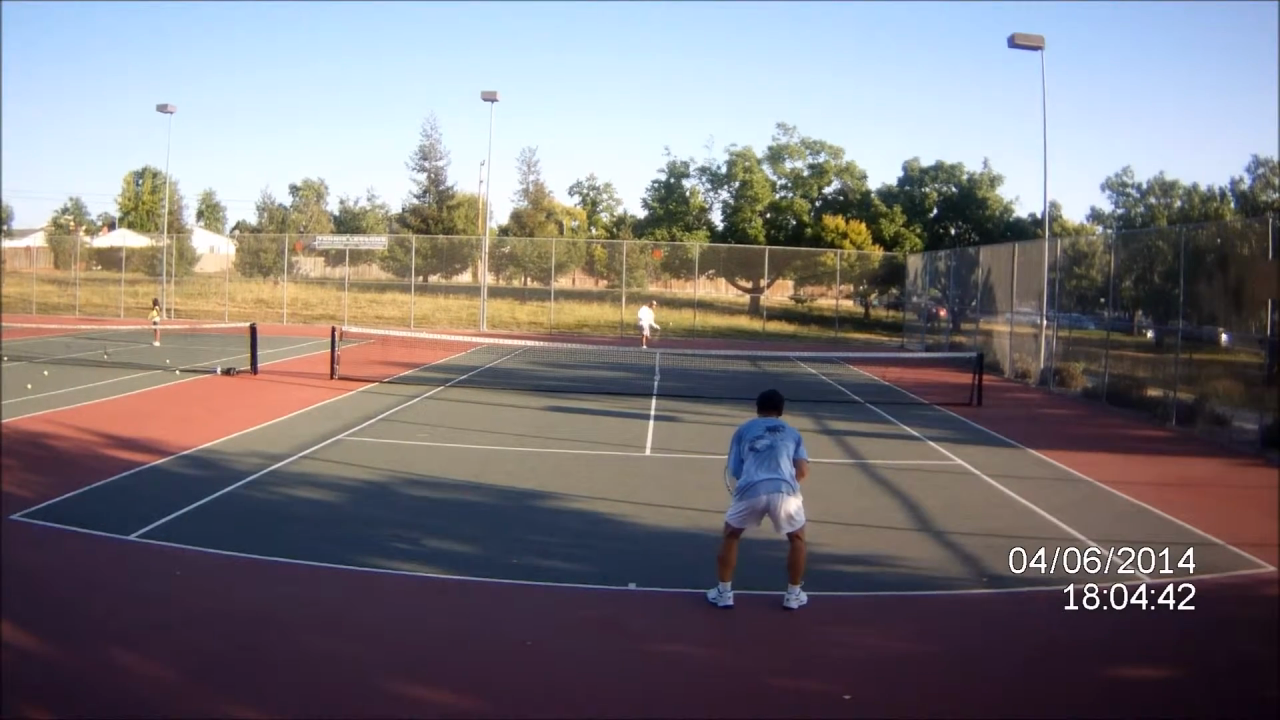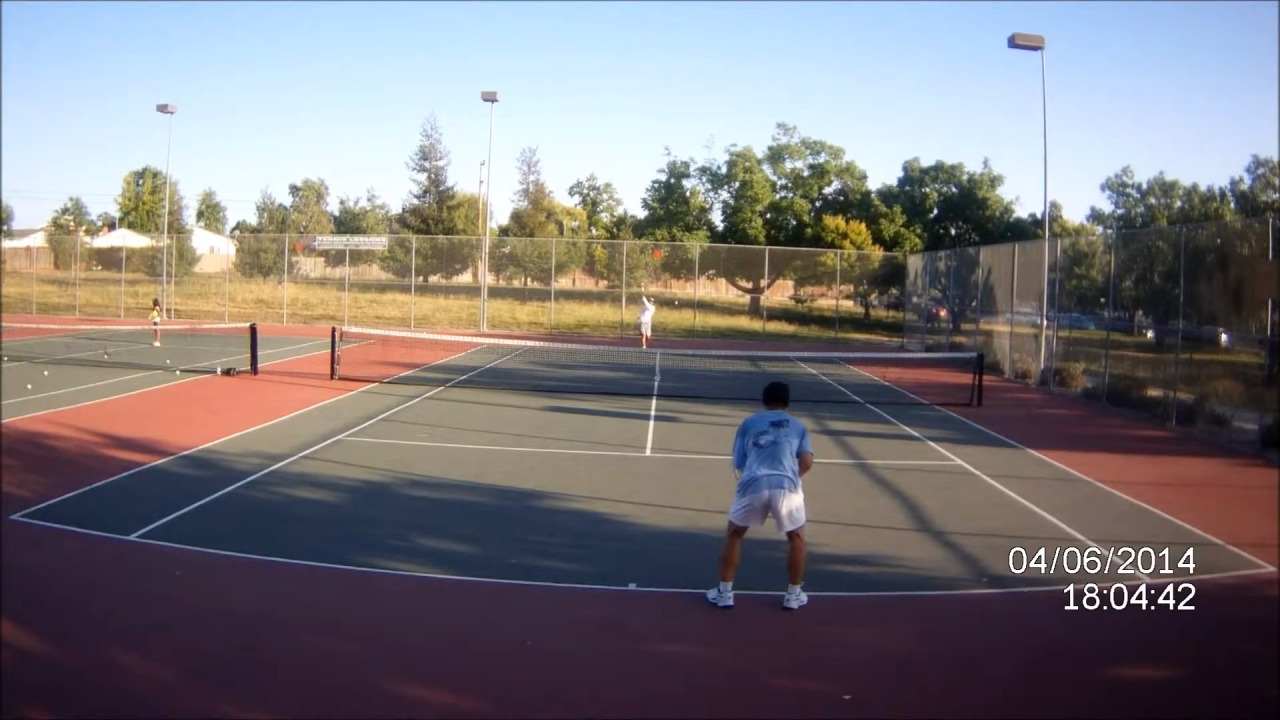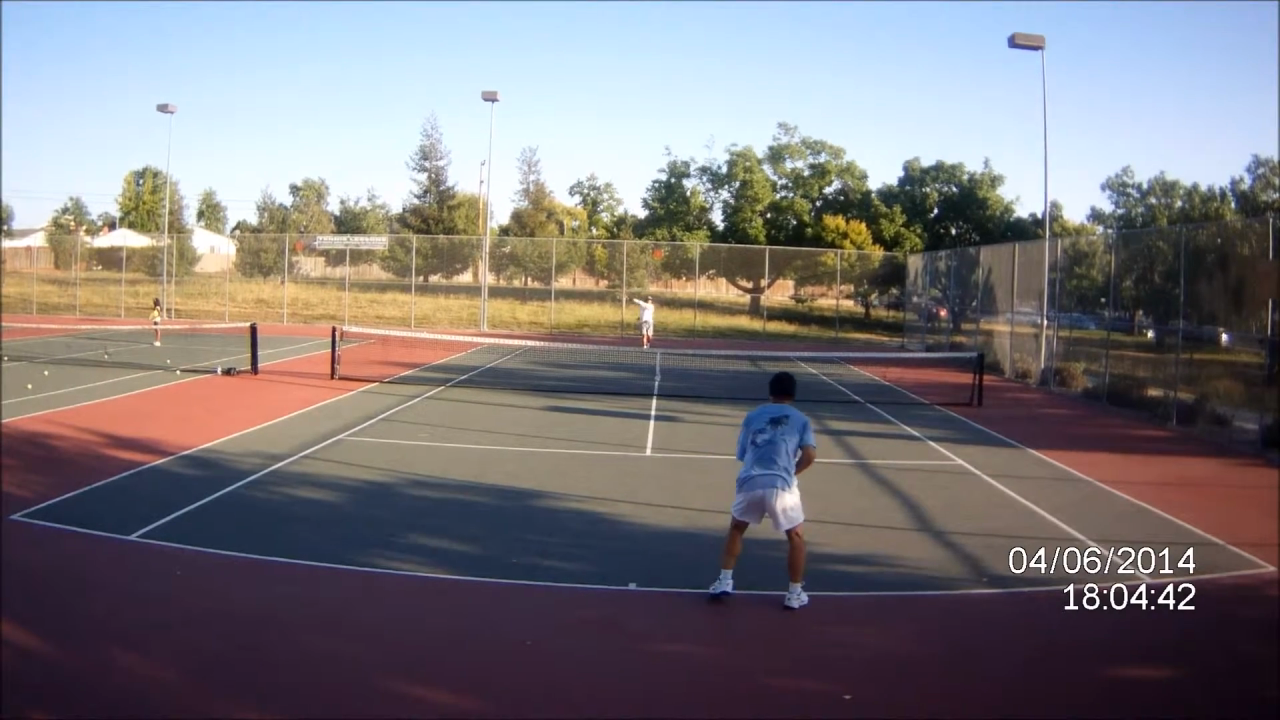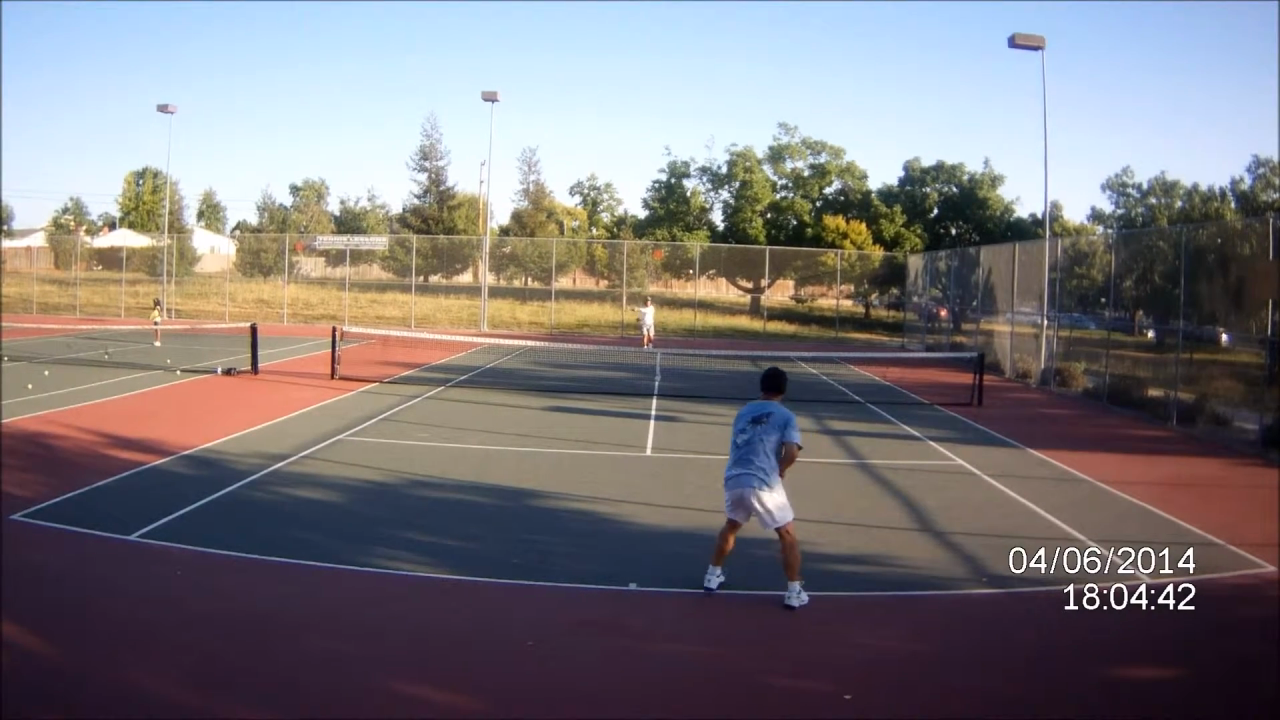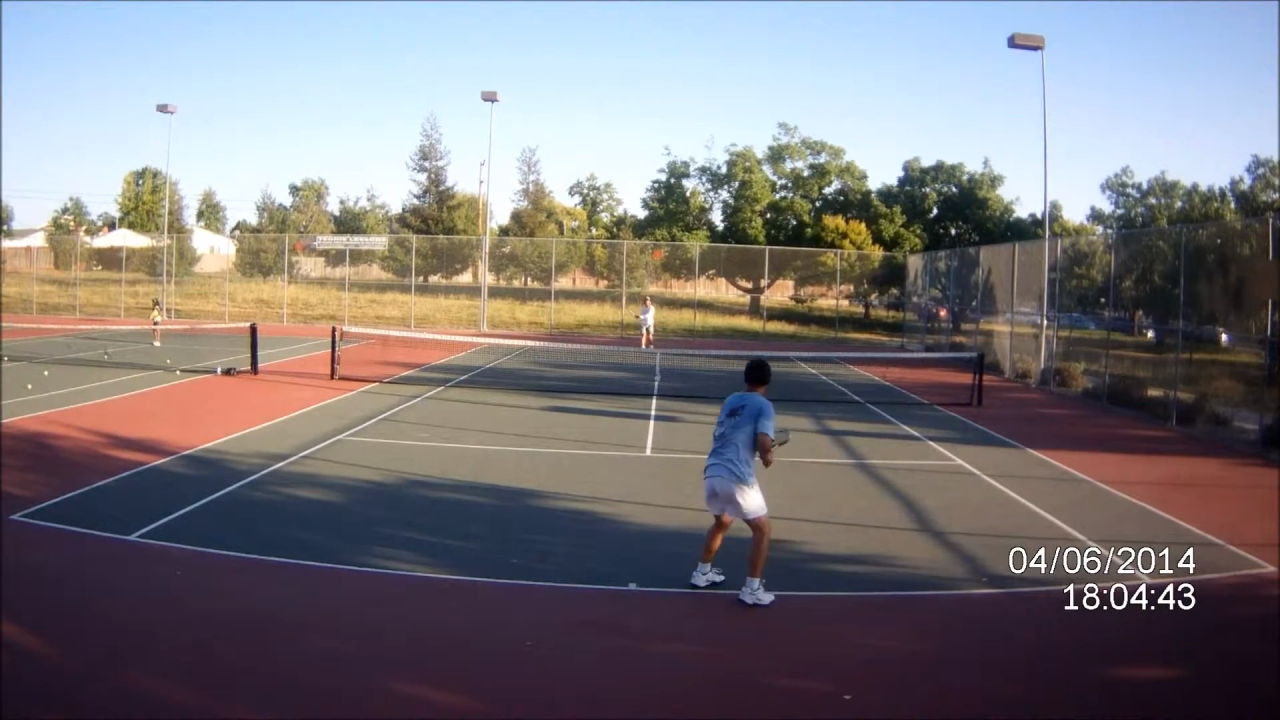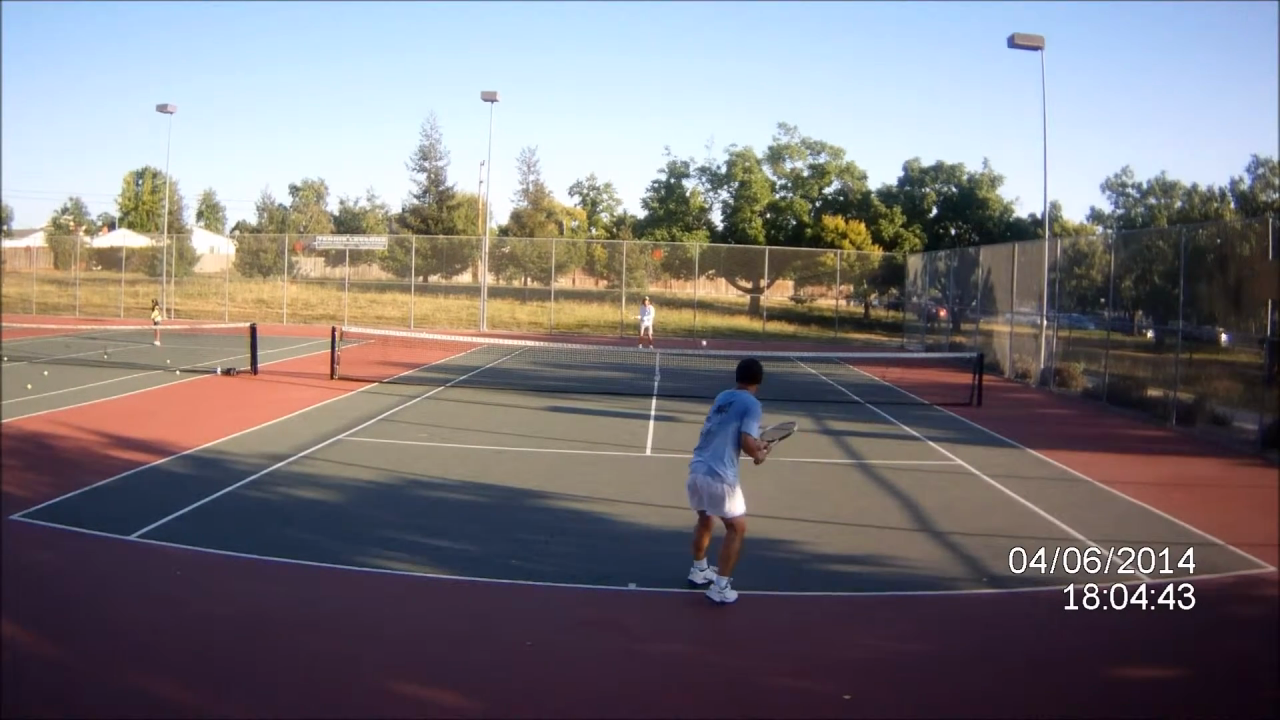
dt=0.2s
person 1, frame 1
left shoulder: (743, 430)
right shoulder: (793, 433)
left elbow: (735, 471)
right elbow: (802, 471)
left hip: (751, 490)
right hip: (784, 490)
left knee: (730, 536)
right knee: (797, 539)
left ankle: (724, 592)
right ankle: (793, 594)
person 1, frame 2
left shoulder: (748, 423)
right shoulder: (798, 426)
left elbow: (739, 464)
right elbow: (807, 462)
left hip: (753, 486)
right hip: (786, 486)
left knee: (734, 535)
right knee: (796, 539)
left ankle: (724, 593)
right ankle: (794, 594)
person 1, frame 3
left shoulder: (752, 416)
right shoulder: (801, 419)
right elbow: (810, 455)
left hip: (750, 482)
right hip: (781, 485)
left knee: (736, 530)
right knee: (796, 538)
left ankle: (725, 582)
right ankle: (795, 594)
person 1, frame 4
left shoulder: (743, 412)
right shoulder: (786, 416)
right elbow: (791, 452)
right wrist: (779, 470)
left hip: (734, 480)
right hip: (763, 485)
left knee: (731, 526)
right knee: (788, 537)
left ankle: (712, 576)
right ankle: (794, 592)
person 1, frame 5
left shoulder: (731, 401)
right shoulder: (764, 406)
right elbow: (764, 443)
left wrist: (754, 450)
right wrist: (767, 456)
left hip: (713, 473)
right hip: (738, 478)
left knee: (721, 523)
right knee: (762, 530)
left ankle: (702, 573)
right ankle: (752, 589)
person 1, frame 6
left shoulder: (722, 397)
right shoulder: (752, 404)
right elbow: (747, 442)
left wrist: (756, 445)
right wrist: (758, 454)
left hip: (697, 469)
right hip: (719, 475)
left knee: (705, 521)
right knee: (736, 529)
left ankle: (699, 570)
right ankle: (720, 587)
